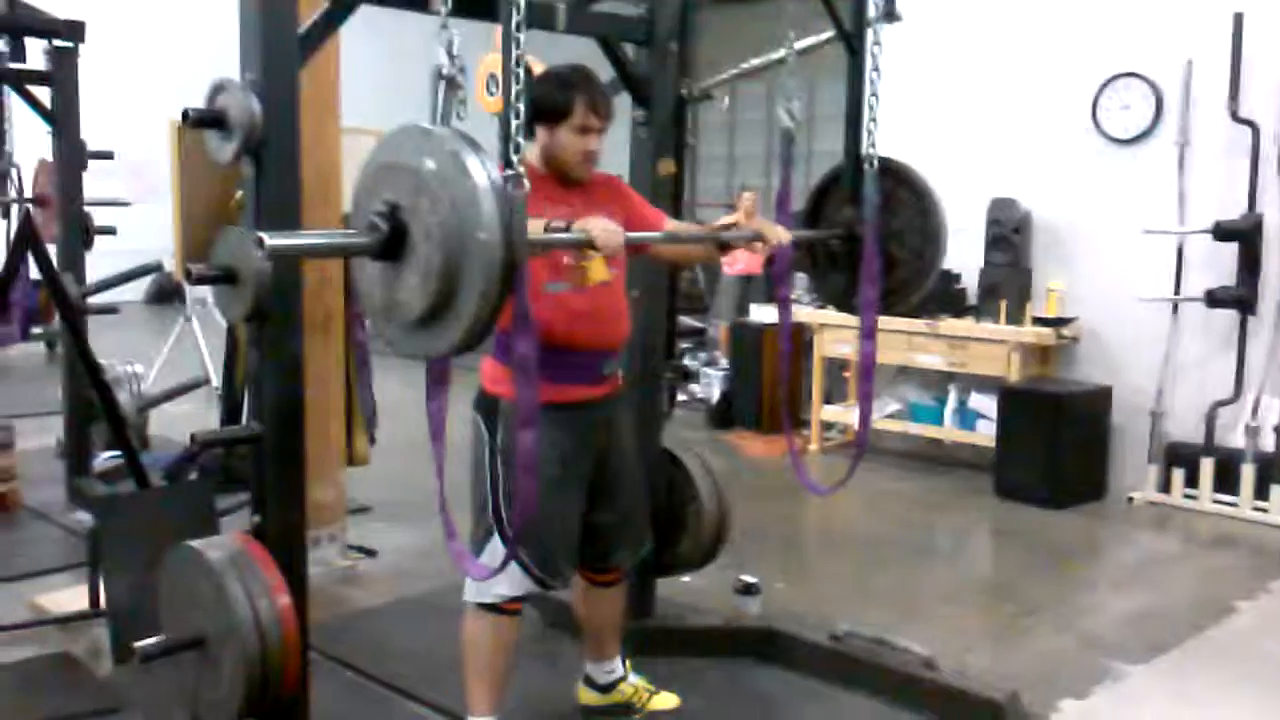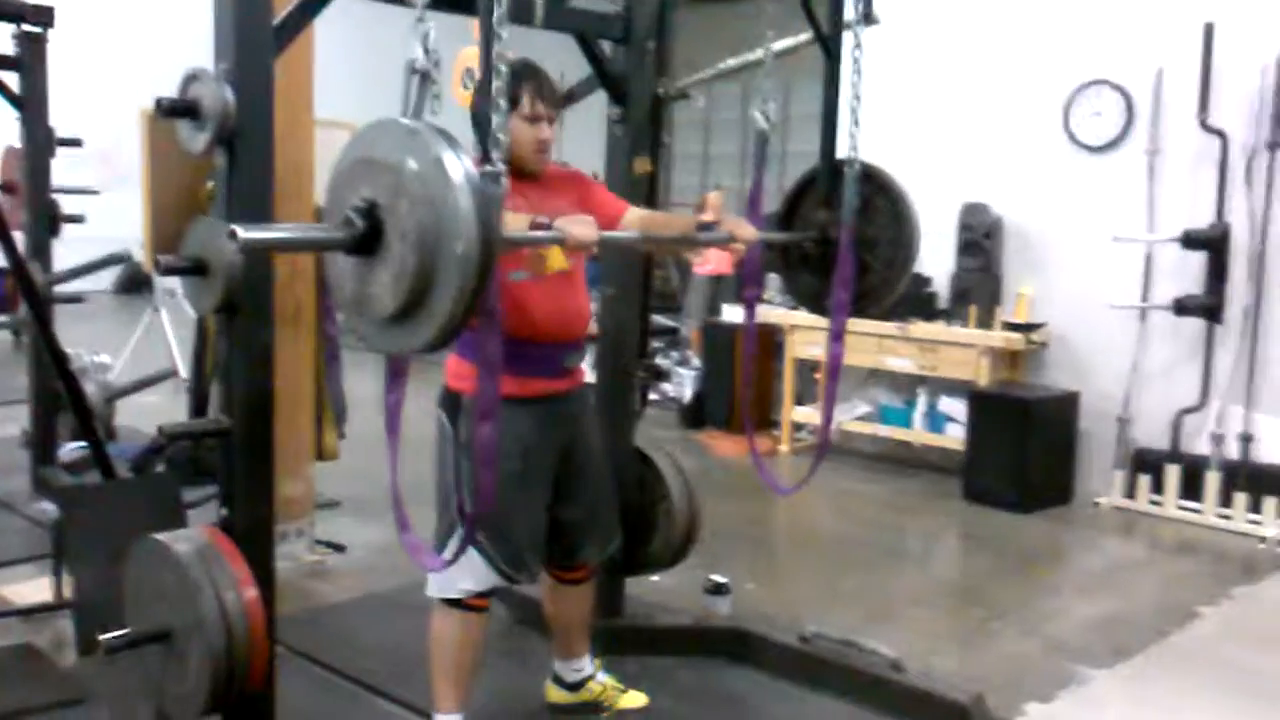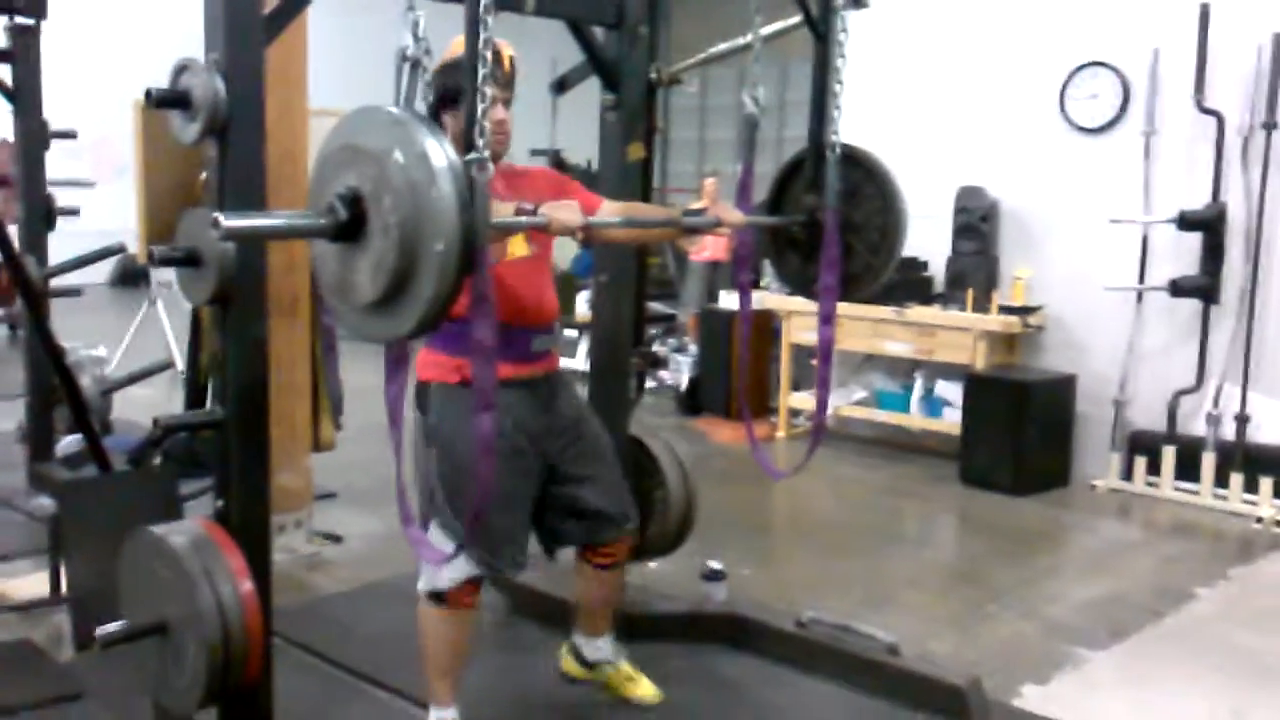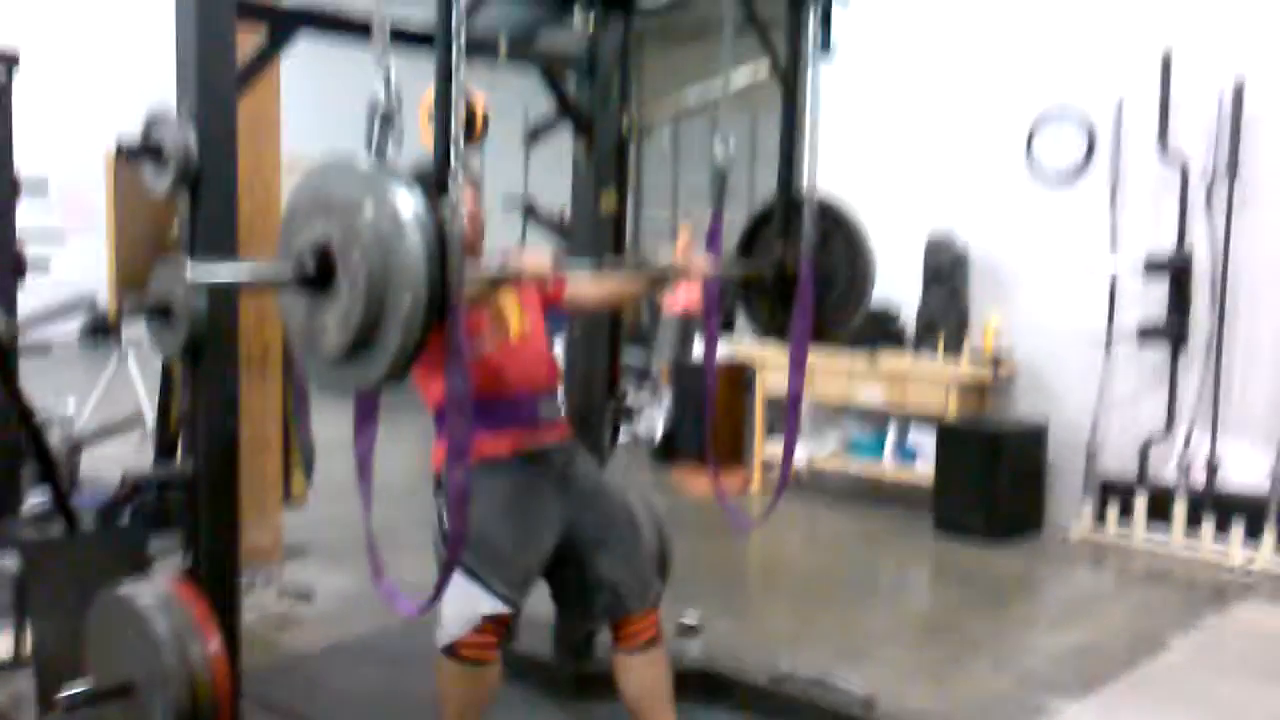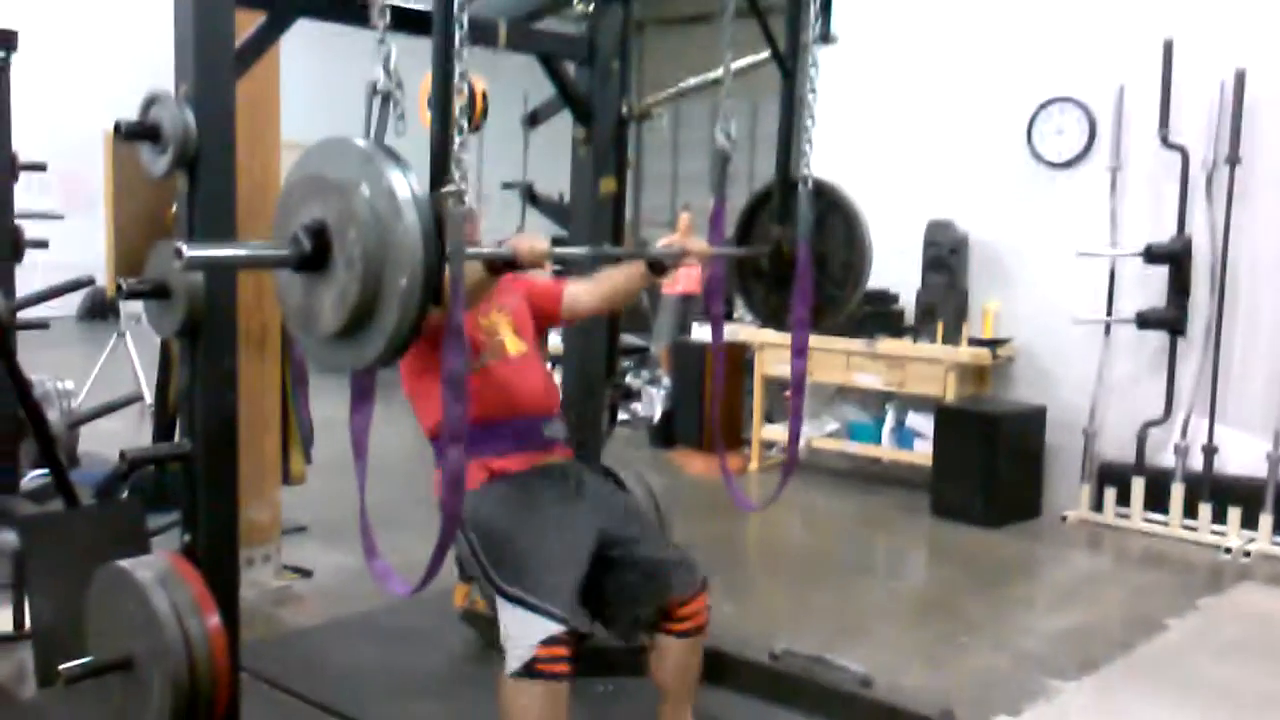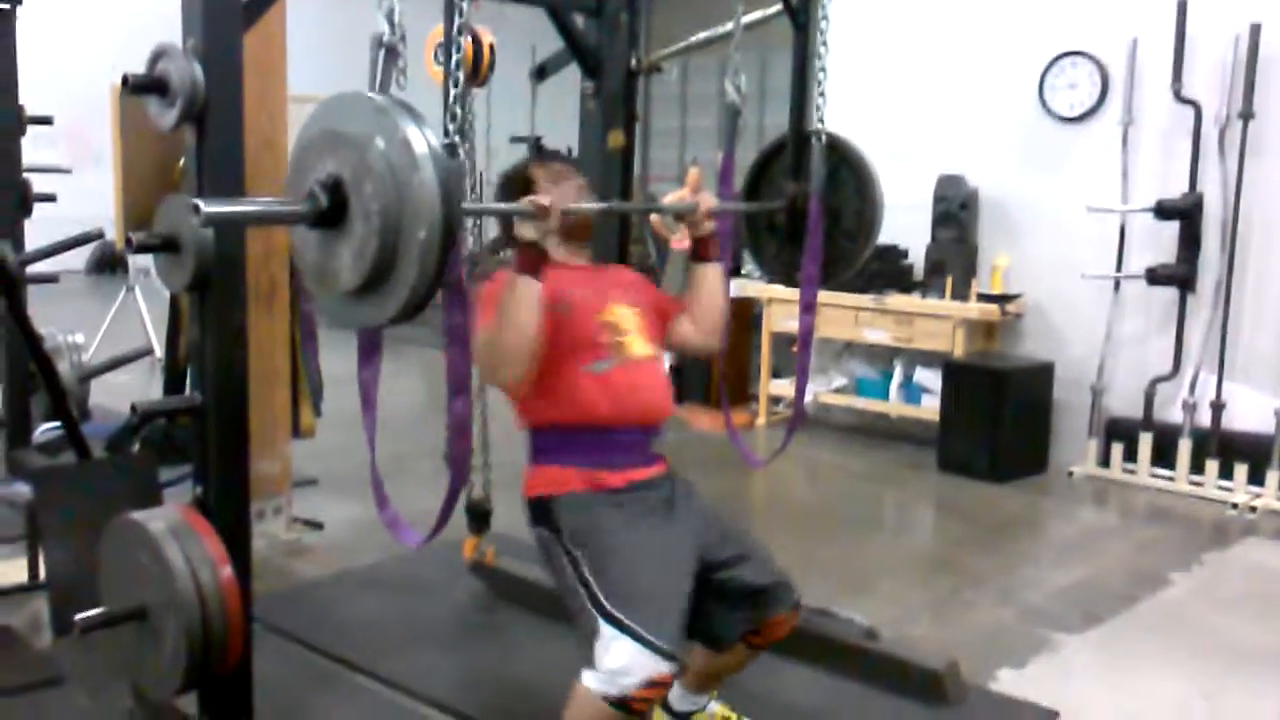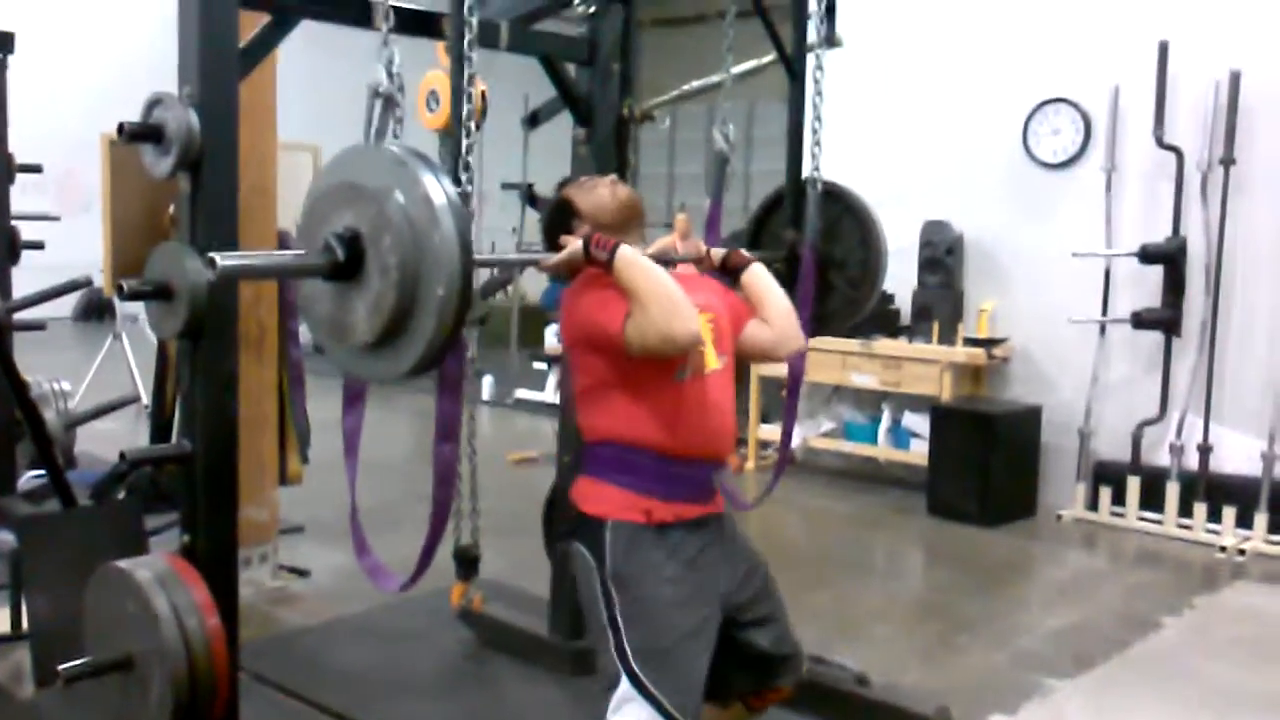
dt=0.4s
person 1, frame 1
left shoulder: (609, 192)
left elbow: (675, 241)
left wrist: (743, 232)
right wrist: (574, 231)
left hip: (602, 399)
left knee: (610, 550)
right knee: (506, 567)
person 1, frame 2
left shoulder: (570, 185)
left elbow: (641, 223)
left wrist: (713, 225)
right wrist: (550, 228)
left hip: (565, 393)
right hip: (491, 399)
left knee: (578, 547)
right knee: (470, 562)
person 1, frame 3
left shoulder: (536, 182)
left elbow: (614, 218)
left wrist: (693, 215)
right wrist: (534, 215)
left hip: (544, 382)
right hip: (465, 390)
left knee: (609, 522)
right knee: (458, 558)
left ankle: (591, 652)
person 1, frame 4
left shoulder: (518, 277)
left elbow: (593, 290)
left wrist: (663, 275)
right wrist: (507, 274)
left hip: (559, 455)
right hip: (486, 467)
left knee: (635, 605)
right knee: (480, 618)
person 1, frame 5
left shoulder: (512, 292)
left elbow: (591, 296)
right elbow: (437, 302)
left wrist: (657, 261)
left hip: (564, 473)
right hip: (491, 486)
left knee: (682, 593)
right knee: (543, 634)
person 1, frame 6
left shoulder: (623, 282)
right shoulder: (514, 283)
left elbow: (702, 336)
right elbow: (508, 373)
left wrist: (704, 244)
right wrist: (531, 254)
left hip: (658, 484)
right hip: (581, 495)
left knee: (769, 606)
right knee: (640, 662)
person 1, frame 7
left shoulder: (701, 288)
right shoulder: (595, 292)
left elbow: (785, 339)
right elbow: (677, 331)
left wrist: (736, 261)
right wrist: (610, 250)
left hip: (706, 519)
right hip: (627, 527)
left knee: (772, 668)
